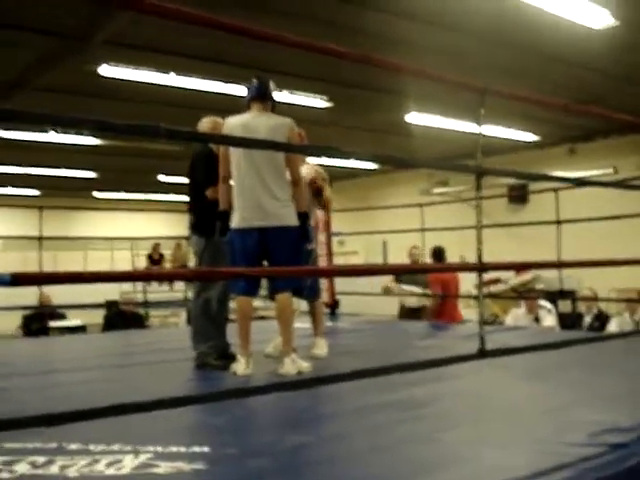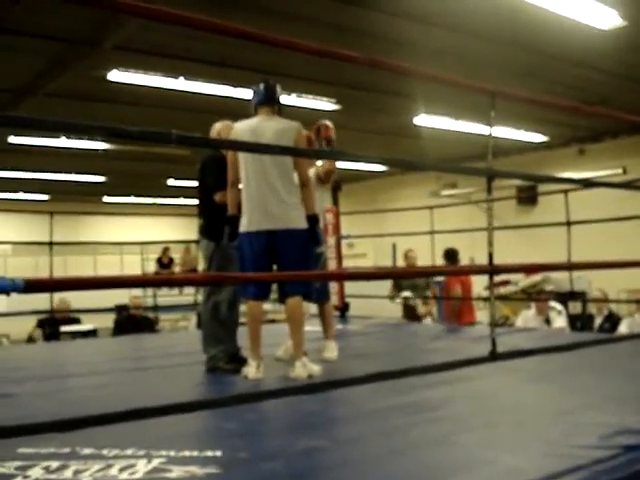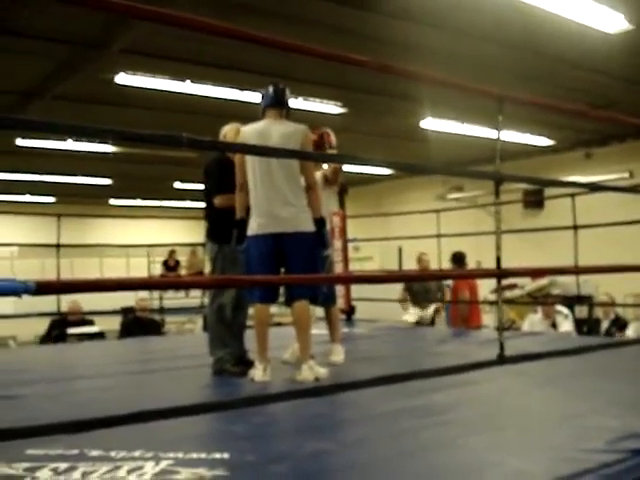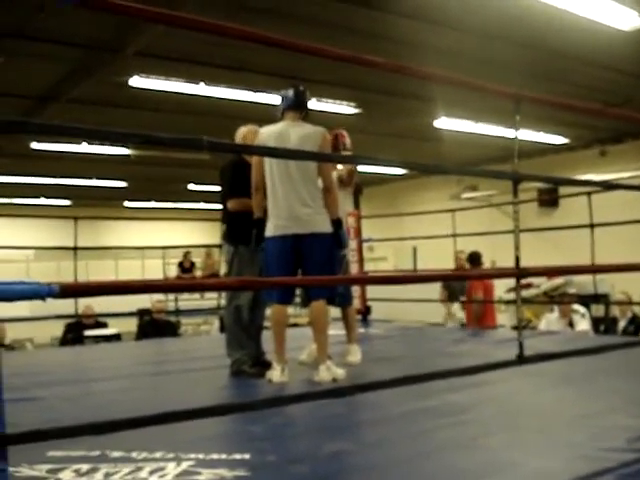
dt=0.4s
person 1, frame 1
left shoulder: (230, 126)
right shoulder: (286, 126)
left elbow: (224, 178)
right elbow: (296, 178)
left wrist: (223, 213)
right wrist: (303, 216)
left hip: (244, 219)
right hip: (281, 218)
left knee: (244, 289)
right knee: (283, 288)
left ankle: (243, 358)
right ankle: (288, 357)
person 1, frame 2
left shoulder: (237, 130)
right shoulder: (293, 129)
left elbow: (232, 183)
right elbow: (304, 180)
left wrist: (231, 219)
right wrist: (313, 219)
left hip: (252, 223)
right hip: (290, 221)
left knee: (254, 294)
right knee: (294, 291)
left ankle: (255, 361)
right ankle: (299, 360)
person 1, frame 3
left shoulder: (245, 134)
right shoulder: (300, 132)
left elbow: (241, 185)
right elbow: (311, 184)
left wrist: (240, 222)
right wrist: (320, 222)
left hip: (260, 226)
right hip: (297, 224)
left knee: (261, 297)
right knee: (300, 294)
left ankle: (262, 365)
right ankle: (306, 363)
person 1, frame 4
left shoulder: (263, 135)
right shoulder: (319, 135)
left elbow: (257, 187)
right elbow: (328, 186)
left wrist: (258, 222)
right wrist: (337, 224)
left hip: (278, 227)
right hip: (314, 225)
left knee: (279, 298)
right knee: (317, 295)
left ankle: (279, 365)
right ankle: (323, 364)
person 2, frame 1
left shoulder: (212, 157)
right shoulder: (205, 155)
right elbow: (212, 191)
left hip: (216, 230)
right hip: (208, 232)
left knee: (220, 291)
right knee: (208, 291)
left ankle: (218, 347)
right ankle: (205, 351)
person 2, frame 2
left shoulder: (223, 162)
right shoulder: (215, 160)
right elbow: (220, 195)
left hip: (226, 234)
right hip: (218, 235)
left knee: (230, 296)
right knee: (217, 295)
left ankle: (229, 351)
right ankle: (215, 355)
person 2, frame 3
left shoulder: (238, 167)
right shoulder: (218, 163)
right elbow: (220, 199)
right hip: (223, 239)
left knee: (239, 299)
right knee: (223, 299)
left ankle: (236, 353)
right ankle: (222, 358)
person 2, frame 4
right shoulder: (234, 166)
right elbow: (233, 203)
left hip: (257, 241)
right hip: (240, 242)
left knee: (257, 301)
right knee: (240, 301)
left ankle: (254, 355)
right ankle: (240, 359)
person 3, frame 1
left shoulder: (314, 171)
left elbow: (326, 204)
left wrist: (319, 190)
left knee: (311, 291)
left ankle: (319, 338)
right ankle: (283, 338)
person 3, frame 2
left shoulder: (319, 171)
left elbow: (330, 169)
left wrist: (328, 143)
left knee: (321, 293)
left ankle: (330, 340)
right ankle: (294, 340)
person 3, frame 3
left shoulder: (326, 177)
left elbow: (336, 167)
left wrist: (330, 147)
left knee: (327, 297)
left ankle: (336, 344)
right ankle: (300, 344)
person 3, frame 4
left shoulder: (341, 178)
left elbow: (351, 168)
left wrist: (345, 148)
left knee: (344, 297)
left ankle: (352, 344)
right ankle: (317, 344)
